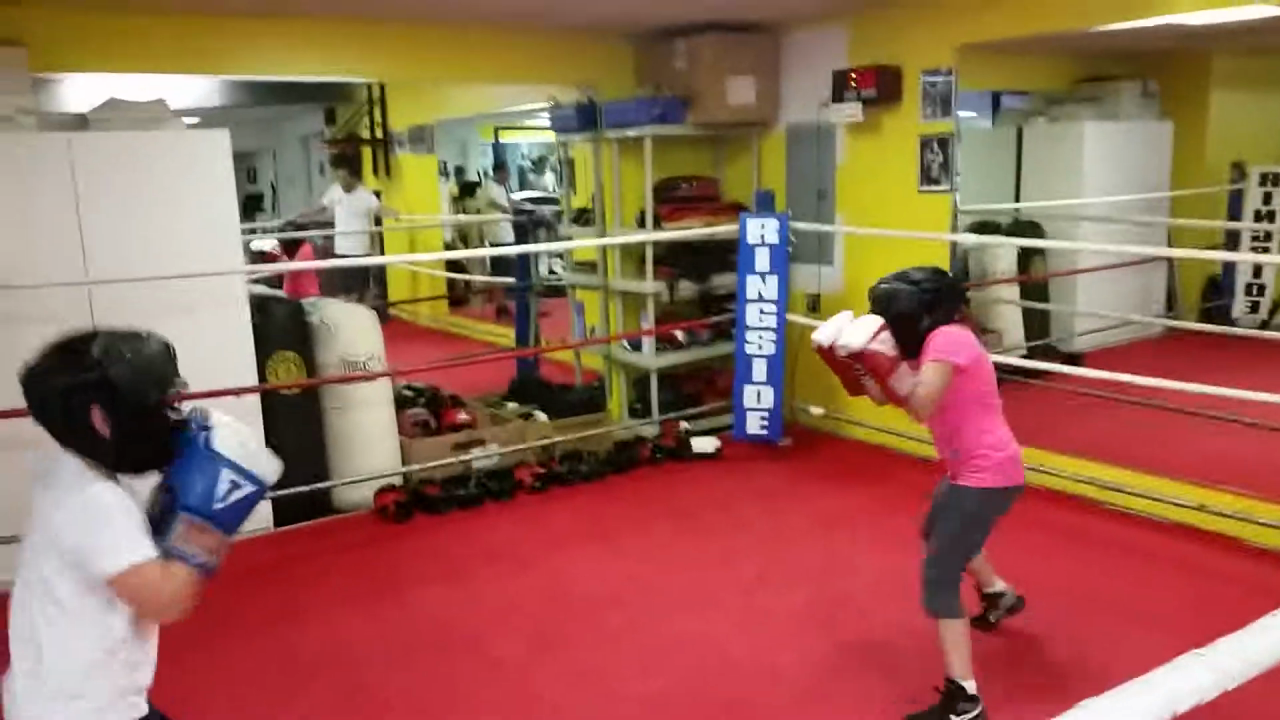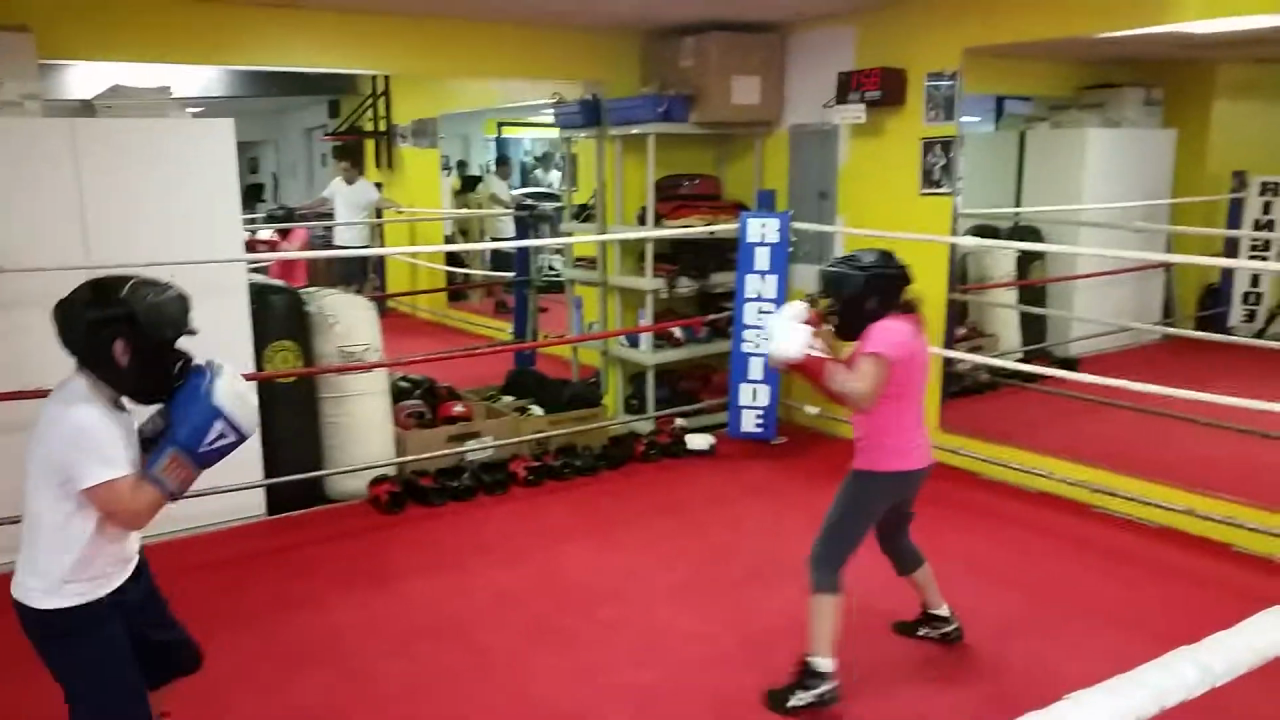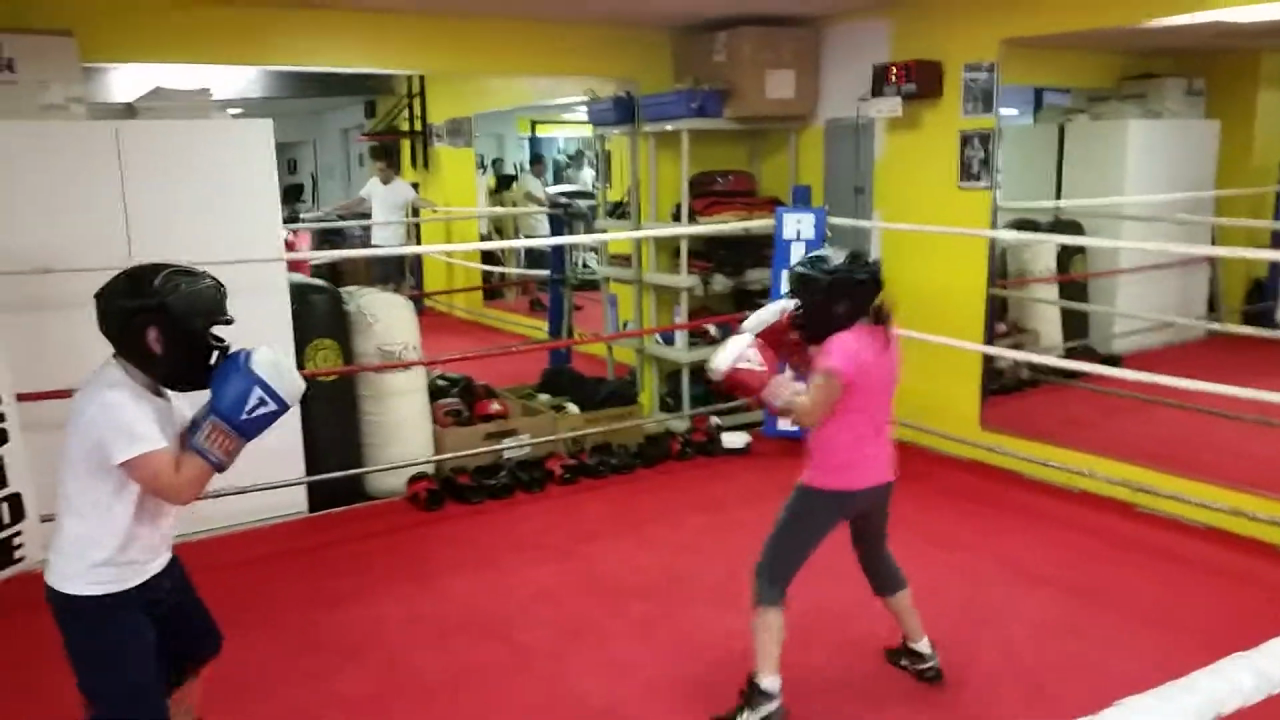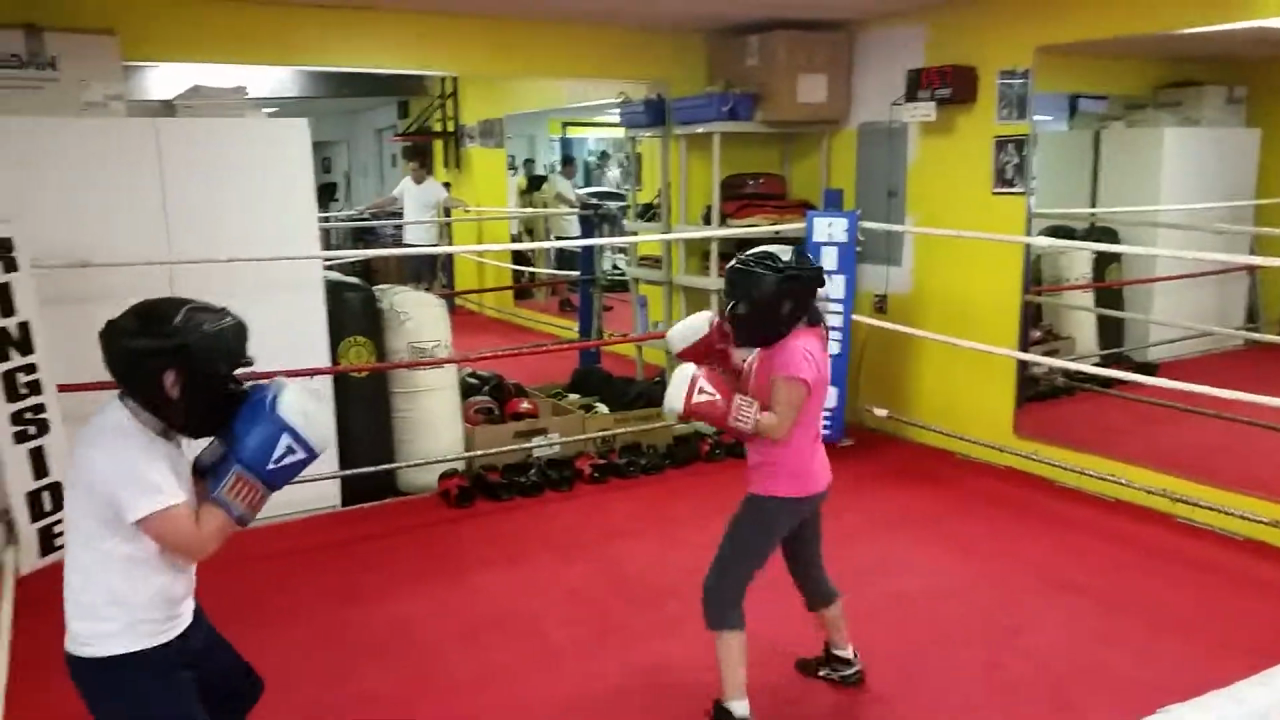
dt=0.5s
person 1, frame 1
left shoulder: (946, 339)
right shoulder: (938, 339)
left elbow: (921, 407)
right elbow: (881, 394)
left wrist: (881, 361)
right wrist: (851, 356)
left hip: (986, 476)
right hip: (977, 469)
left knee: (938, 577)
right knee: (939, 532)
right ankle: (999, 594)
person 1, frame 2
left shoulder: (883, 332)
right shoulder: (903, 325)
left elbow: (861, 395)
right elbow: (847, 375)
left wrist: (817, 364)
right wrist: (814, 341)
left hip: (882, 466)
right hip: (913, 461)
left knee: (825, 558)
right knee: (894, 538)
left ankle: (817, 677)
right ankle: (940, 617)
person 1, frame 3
left shoulder: (843, 347)
right shoulder: (881, 334)
left elbow: (810, 414)
left wrist: (762, 380)
right wrist: (791, 347)
left hip: (831, 482)
right hip: (877, 477)
left knee: (771, 575)
right knee: (876, 558)
right ankle: (920, 651)
person 1, frame 4
left shoulder: (798, 351)
right shoulder: (784, 342)
left elbow: (776, 426)
right elbow: (751, 389)
left wrist: (717, 405)
right wrist: (719, 356)
left hip: (783, 489)
right hip: (805, 484)
left knee: (720, 592)
right knee: (809, 572)
right ankle: (841, 658)
person 2, frame 1
left shoulder: (72, 477)
right shoulder: (93, 502)
left elbow: (136, 552)
right elbow: (166, 602)
left wrist: (178, 495)
right wrist: (206, 511)
person 2, frame 2
left shoulder: (97, 397)
right shoulder: (80, 420)
left elbow: (133, 464)
right elbow: (129, 511)
left wrist: (172, 420)
right wrist: (191, 437)
left hip: (117, 575)
right hip: (70, 602)
left knee: (173, 659)
person 2, frame 3
left shoulder: (148, 385)
right shoulder: (112, 403)
left elbow: (180, 449)
right elbow: (178, 485)
left wrist: (227, 403)
right wrist: (232, 415)
left hip: (151, 567)
right hip: (100, 590)
left knee: (193, 652)
person 2, frame 4
left shoulder: (143, 425)
right shoulder: (124, 451)
left elbow: (187, 503)
right elbow: (197, 540)
left wrist: (229, 449)
right wrist: (255, 462)
left hip: (174, 624)
right hip: (124, 654)
